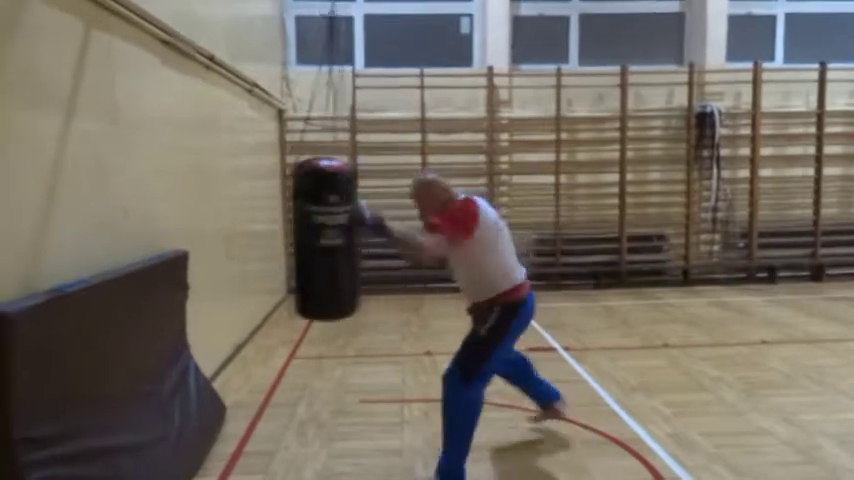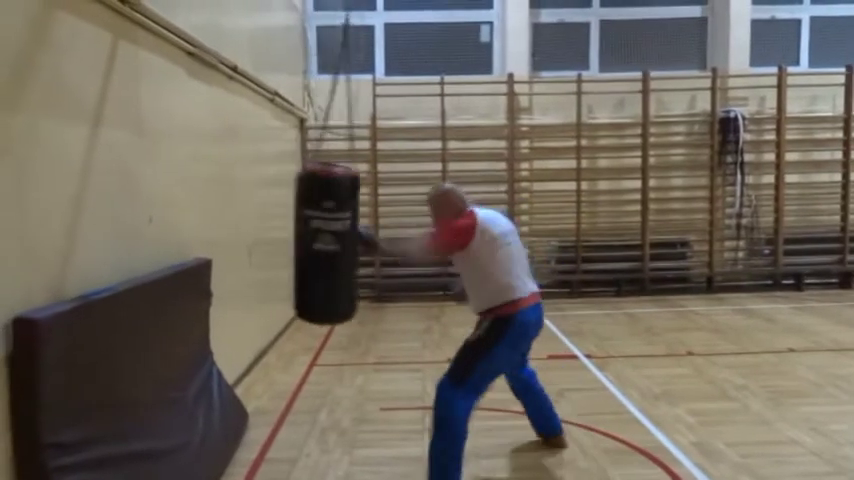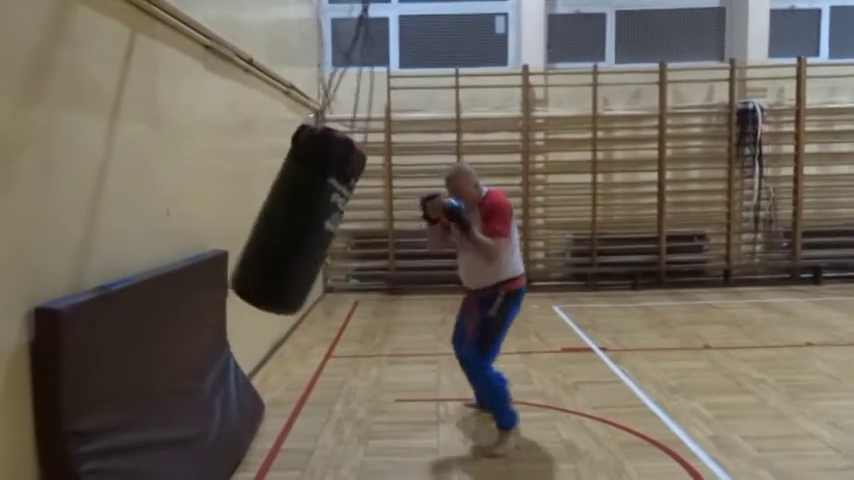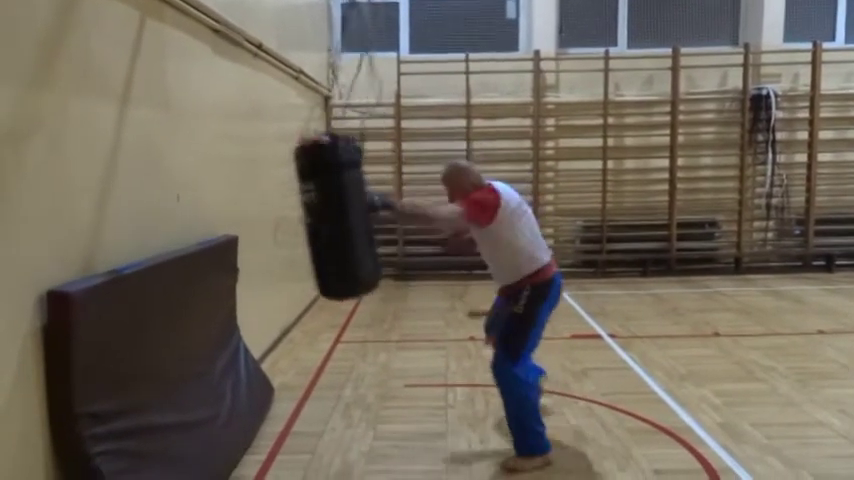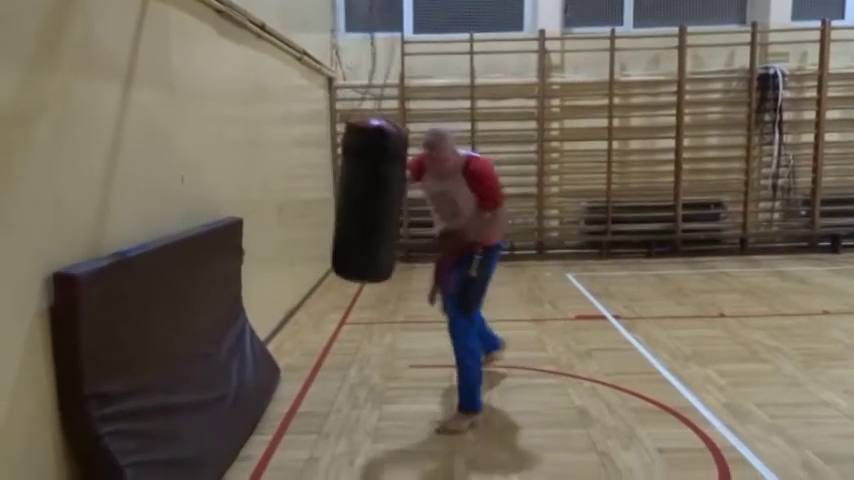
dt=1s
person 1, frame 1
left shoulder: (466, 211)
right shoulder: (463, 207)
left elbow: (427, 248)
right elbow: (432, 251)
left wrist: (384, 226)
left hip: (507, 306)
right hip: (510, 300)
left knee: (460, 381)
right knee: (500, 354)
right ankle: (549, 400)
person 1, frame 2
left shoulder: (467, 223)
right shoulder: (491, 216)
left elbow: (419, 249)
left wrist: (374, 242)
left hip: (507, 319)
right hip: (530, 310)
left knee: (454, 392)
right knee: (516, 371)
right ankle: (553, 433)
person 1, frame 3
left shoulder: (496, 204)
right shoulder: (458, 205)
left elbow: (492, 254)
right elbow: (436, 244)
left wrist: (466, 228)
right wrist: (434, 218)
left hip: (503, 291)
right hip: (478, 292)
left knee: (477, 359)
right knee: (462, 345)
left ankle: (508, 426)
right ankle: (487, 397)
person 1, frame 4
left shoulder: (484, 198)
right shoulder: (493, 194)
left elbow: (443, 216)
left wrist: (392, 206)
left hip: (536, 286)
right hip: (524, 283)
left knee: (506, 366)
right knee: (498, 332)
left ankle: (535, 450)
right ankle: (531, 378)
person 1, frame 5
left shoulder: (478, 169)
right shoulder: (427, 164)
left elbow: (498, 224)
left wrist: (465, 234)
left hip: (479, 250)
right hip: (452, 248)
left knee: (462, 323)
right knee: (453, 309)
left ankle: (470, 409)
right ankle: (491, 345)
